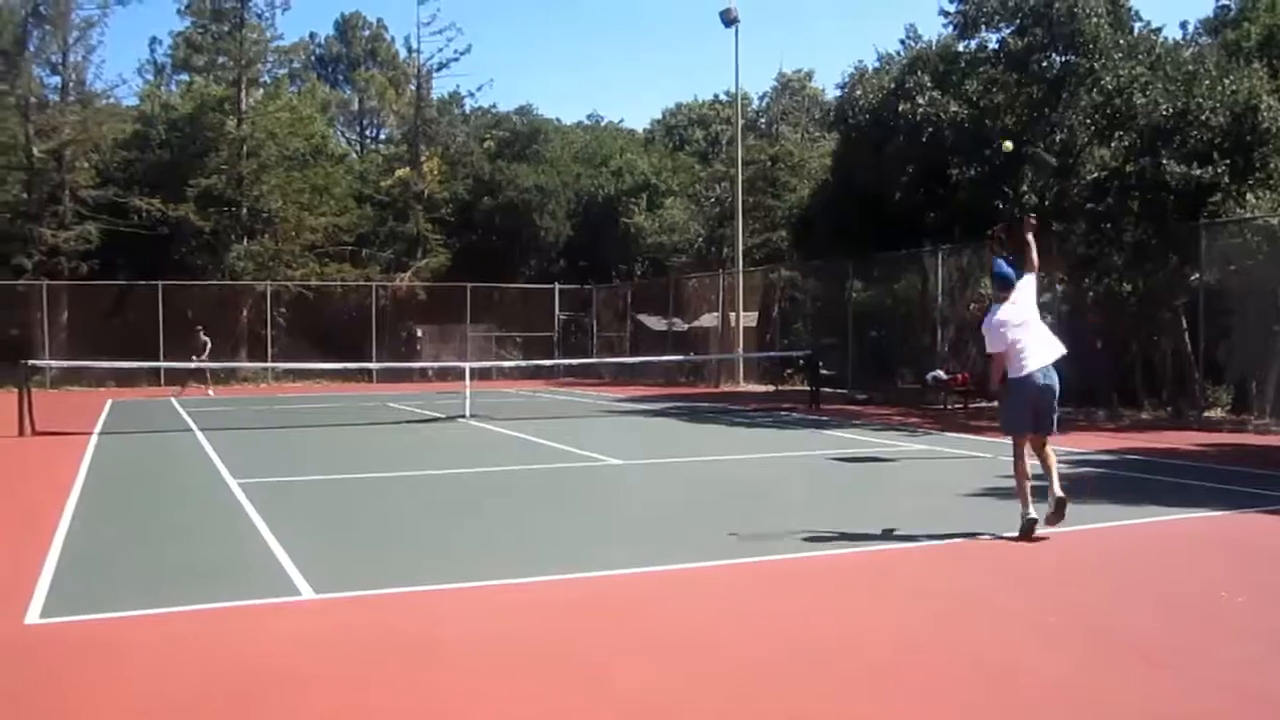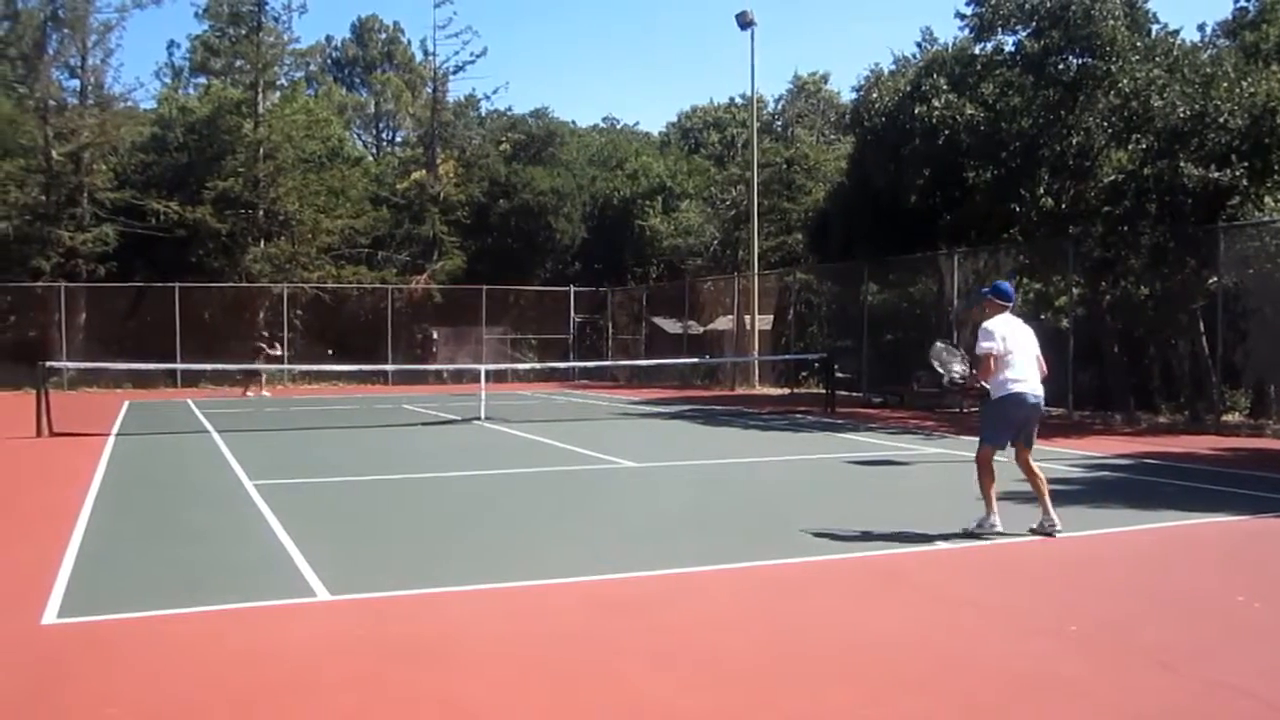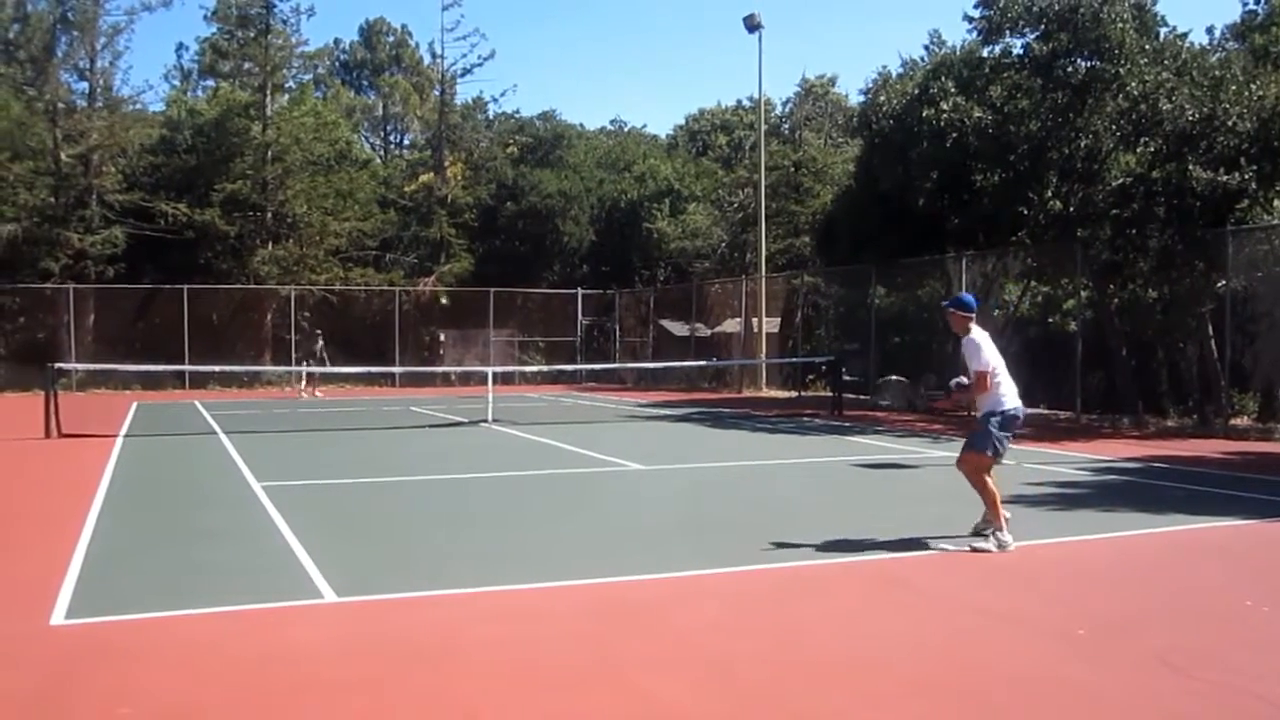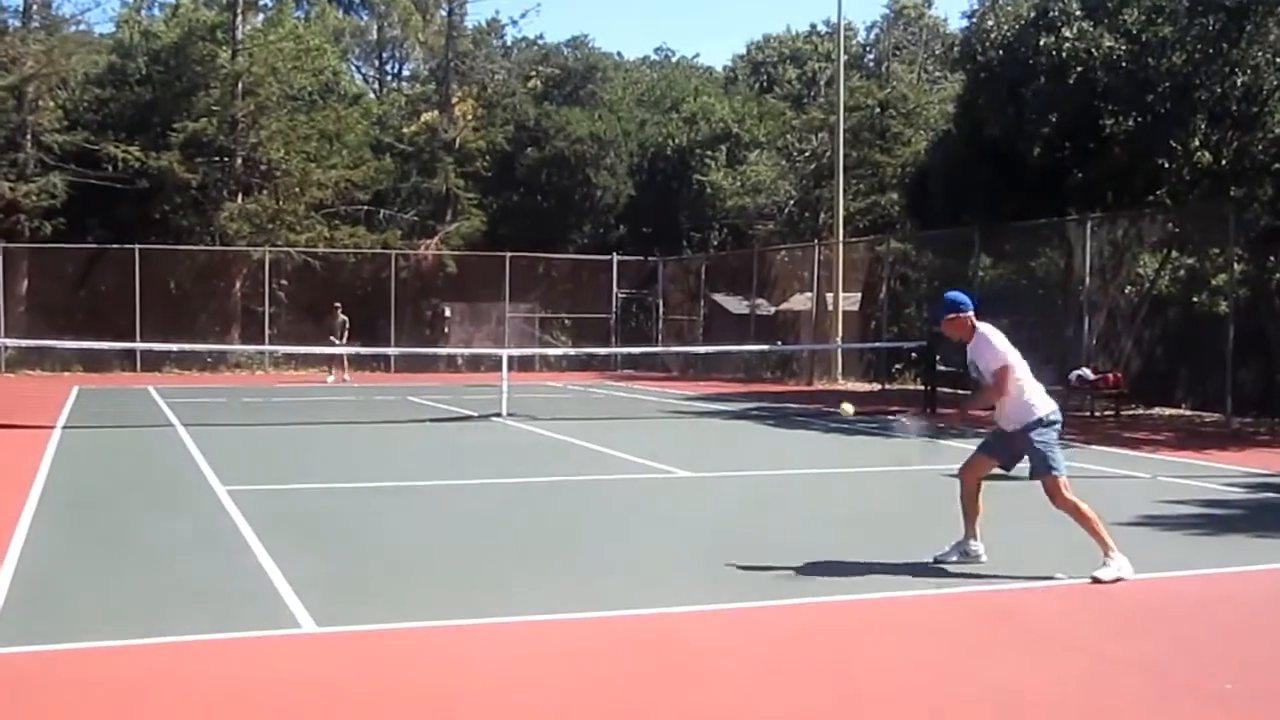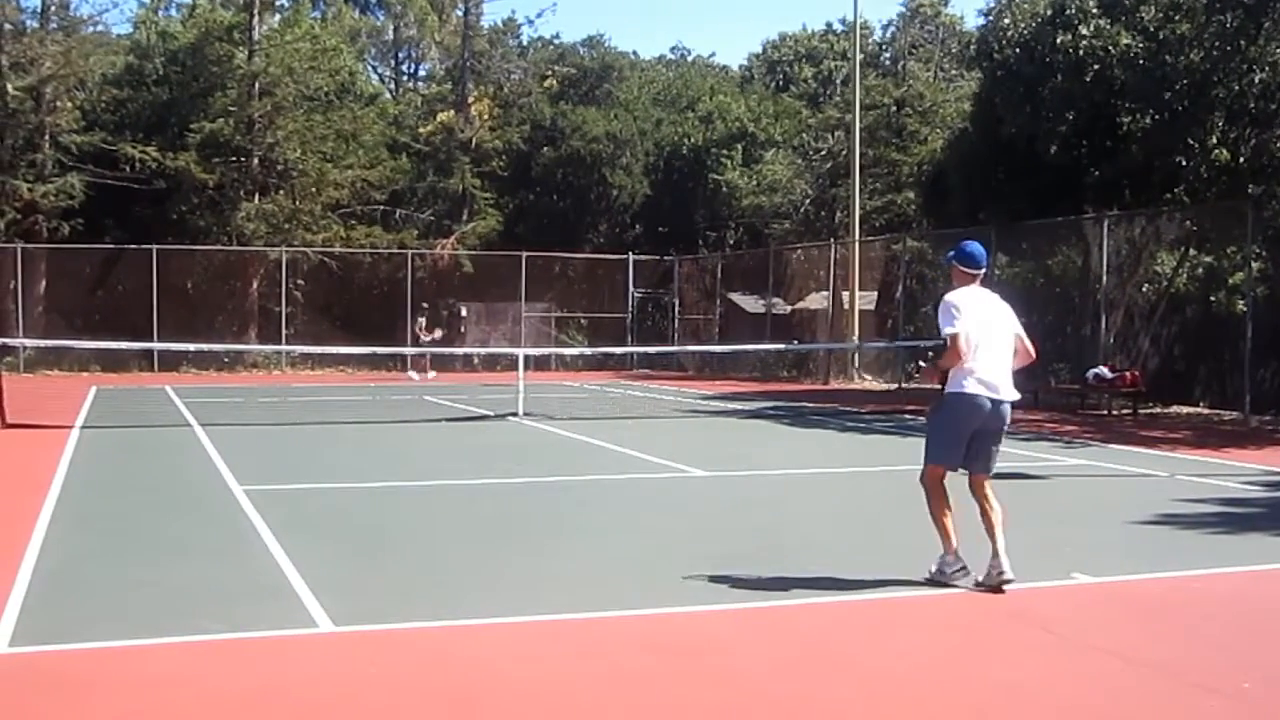
dt=1s
person 1, frame 1
left shoulder: (993, 321)
right shoulder: (1024, 295)
left elbow: (999, 363)
right elbow: (1032, 265)
left wrist: (994, 390)
right wrist: (1028, 235)
left hip: (1022, 381)
right hip: (1048, 376)
left knee: (1021, 449)
right knee: (1041, 444)
left ankle: (1028, 512)
right ankle: (1055, 492)
person 1, frame 2
left shoulder: (990, 326)
right shoulder: (1025, 328)
left elbow: (987, 367)
right elbow: (1042, 369)
left wrist: (976, 377)
left hip: (1009, 397)
right hip: (1035, 396)
left knee: (984, 457)
right knee: (1024, 458)
left ankle: (990, 518)
right ankle: (1049, 518)
person 1, frame 3
left shoulder: (974, 341)
right shoulder: (974, 338)
left elbow: (982, 386)
left wrist: (954, 396)
right wrist: (961, 389)
left hip: (1002, 410)
right hip: (995, 410)
left knee: (979, 470)
right knee: (966, 463)
left ankle: (1002, 535)
right ankle: (995, 515)
person 1, frame 4
left shoulder: (987, 336)
right shoulder: (974, 346)
left elbow: (1001, 387)
left wrist: (966, 407)
right wrist: (974, 403)
left hip: (1038, 420)
right hip: (1010, 424)
left knee: (1059, 495)
right knee: (968, 473)
left ankle: (1114, 557)
right ankle: (970, 544)
person 1, frame 5
left shoulder: (954, 300)
right shoulder: (1001, 304)
left elbow: (957, 352)
right elbow: (1027, 354)
left wrist: (934, 368)
left hip: (964, 396)
right hip: (1001, 400)
left knee: (932, 478)
right knee: (980, 483)
left ankle: (952, 558)
right ankle: (1000, 561)
